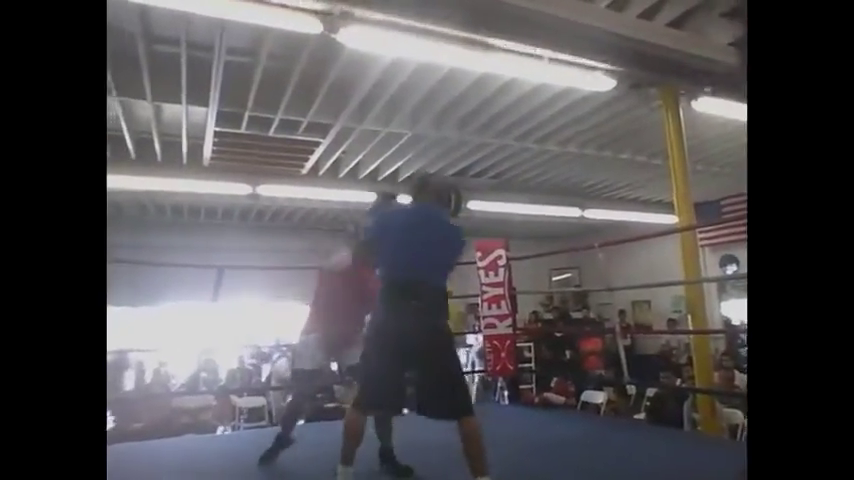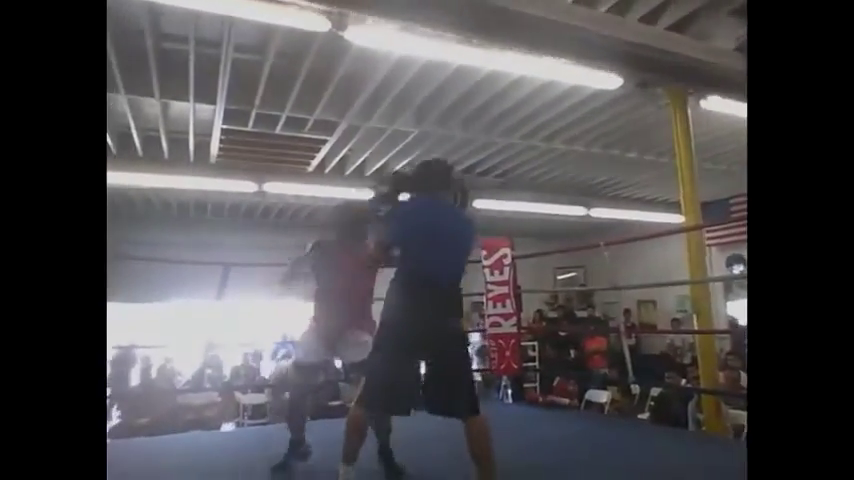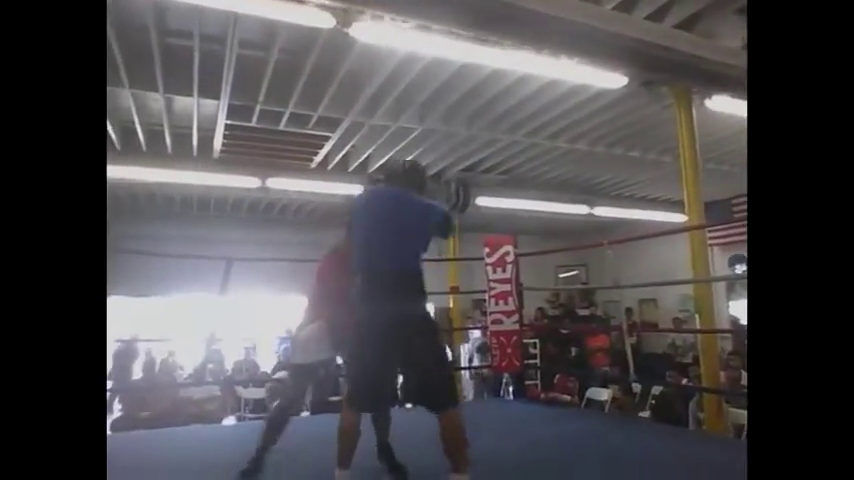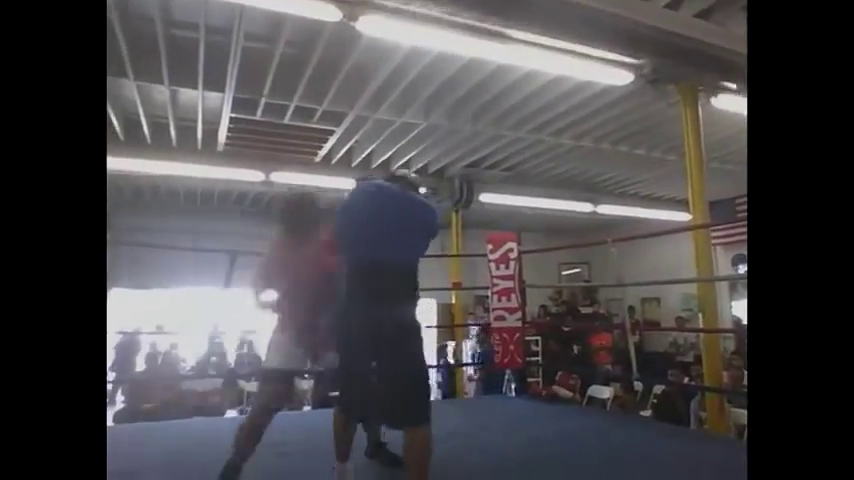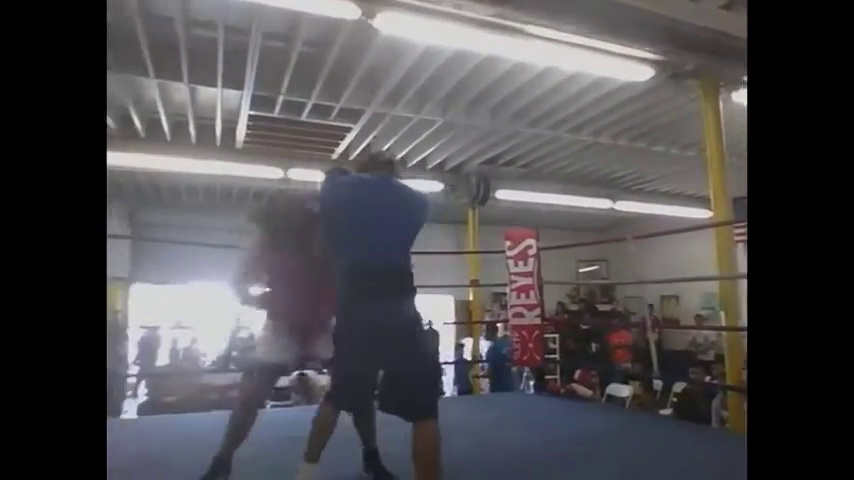
dt=0.3s
person 1, frame 1
left shoulder: (393, 217)
right shoulder: (455, 233)
left elbow: (369, 256)
left hip: (389, 321)
right hip: (432, 323)
left knee: (362, 403)
right knee: (462, 411)
person 1, frame 2
left shoulder: (413, 209)
right shoulder: (466, 224)
left elbow: (383, 246)
left hip: (403, 316)
right hip: (446, 320)
left knee: (367, 400)
right knee: (469, 410)
person 1, frame 3
left shoulder: (366, 200)
right shoulder: (428, 210)
left elbow: (356, 252)
left hip: (369, 307)
right hip: (409, 309)
left knee: (355, 400)
right knee: (444, 400)
person 1, frame 4
left shoulder: (361, 194)
right shoulder: (426, 212)
left elbow: (339, 243)
left hip: (355, 306)
right hip: (398, 310)
left knee: (348, 399)
right knee: (415, 415)
person 1, frame 5
left shoulder: (340, 190)
right shoulder: (414, 201)
left elbow: (331, 241)
left hip: (355, 307)
right hip: (398, 308)
left knee: (339, 396)
right knee: (423, 411)
person 2, frame 1
left shoulder: (370, 274)
right shoulder: (341, 264)
left hip: (351, 337)
right hip: (319, 334)
right knee: (302, 396)
left ankle: (387, 455)
right ankle: (282, 438)
person 2, frame 2
left shoulder: (368, 254)
right shoulder: (325, 251)
right elbow: (290, 276)
right wrist: (311, 254)
left hip: (356, 330)
right hip: (321, 328)
right knee: (299, 394)
left ankle: (385, 453)
right ankle: (297, 446)
person 2, frame 3
right shoulder: (342, 253)
left hip: (350, 327)
right hip: (322, 324)
right knee: (292, 397)
left ankle: (384, 449)
right ankle: (258, 459)
person 2, frame 4
left shoulder: (327, 241)
right shoulder: (280, 249)
right elbow: (261, 292)
left hip: (326, 326)
right hip: (293, 330)
right knee: (267, 404)
left ankle: (375, 445)
person 2, frame 5
left shoulder: (321, 239)
right shoulder: (268, 247)
right elbow: (240, 285)
right wrist: (262, 300)
left hip: (322, 324)
right hip: (284, 327)
right knee: (248, 399)
